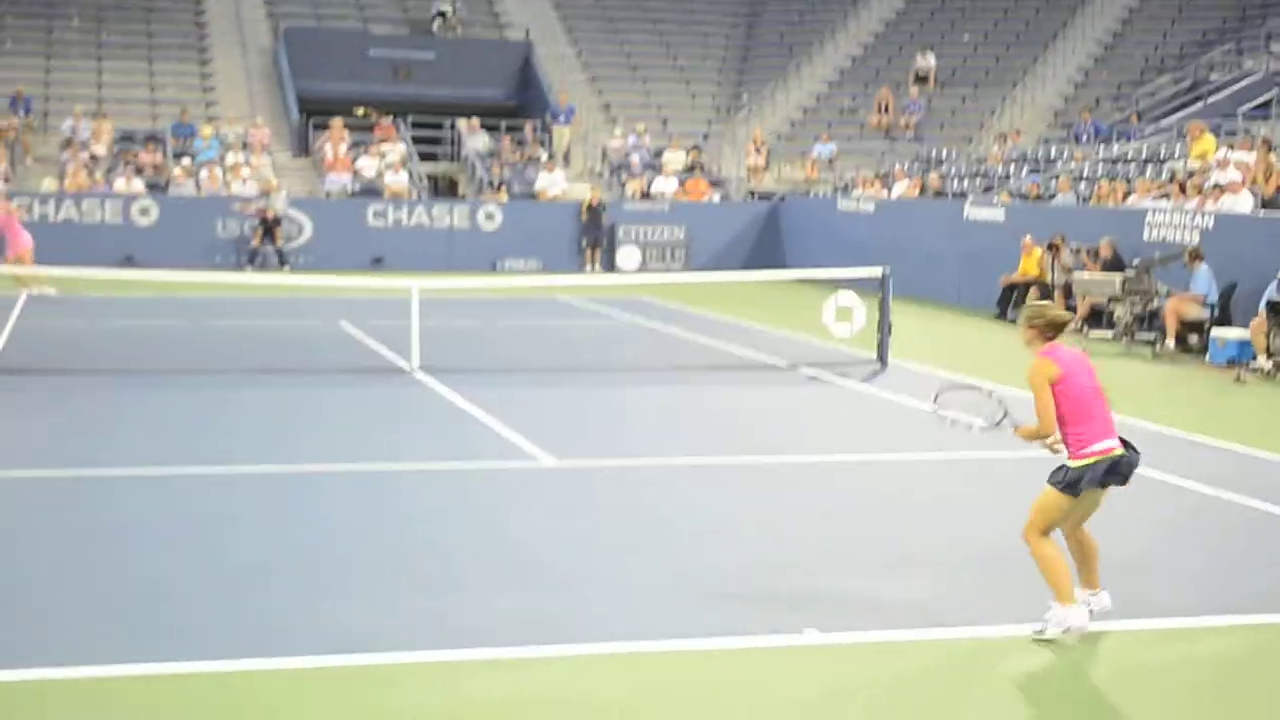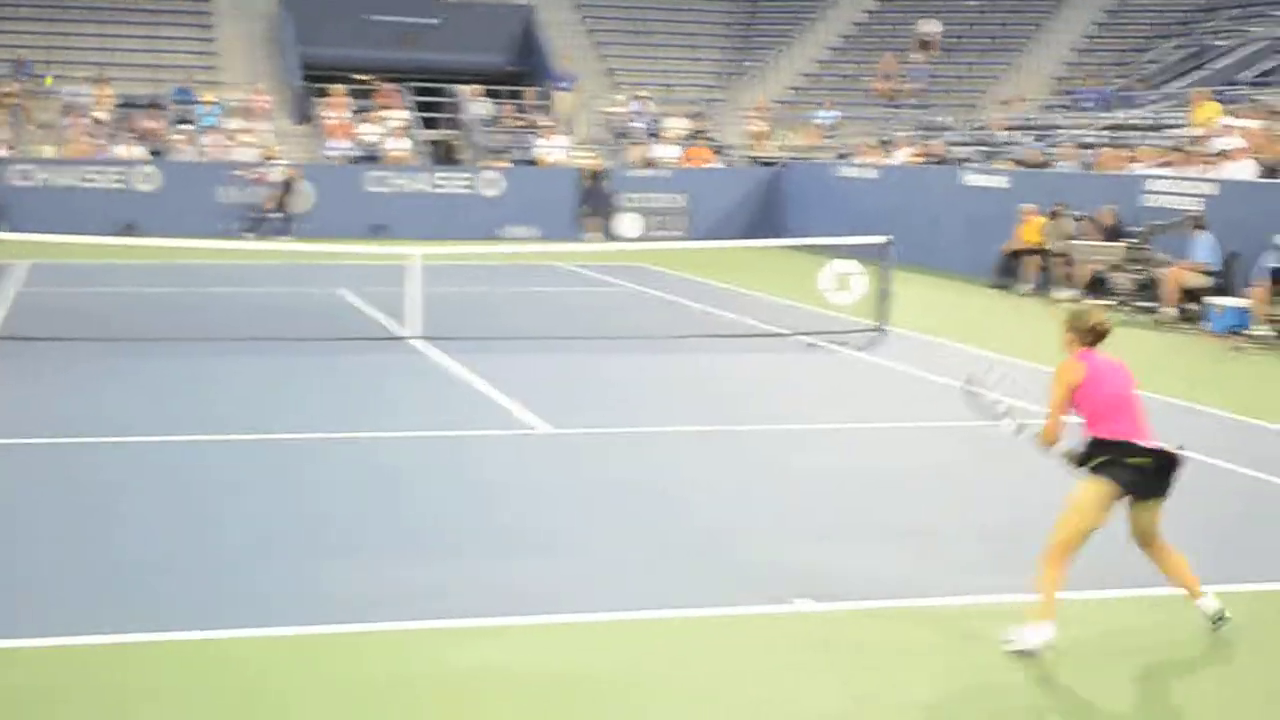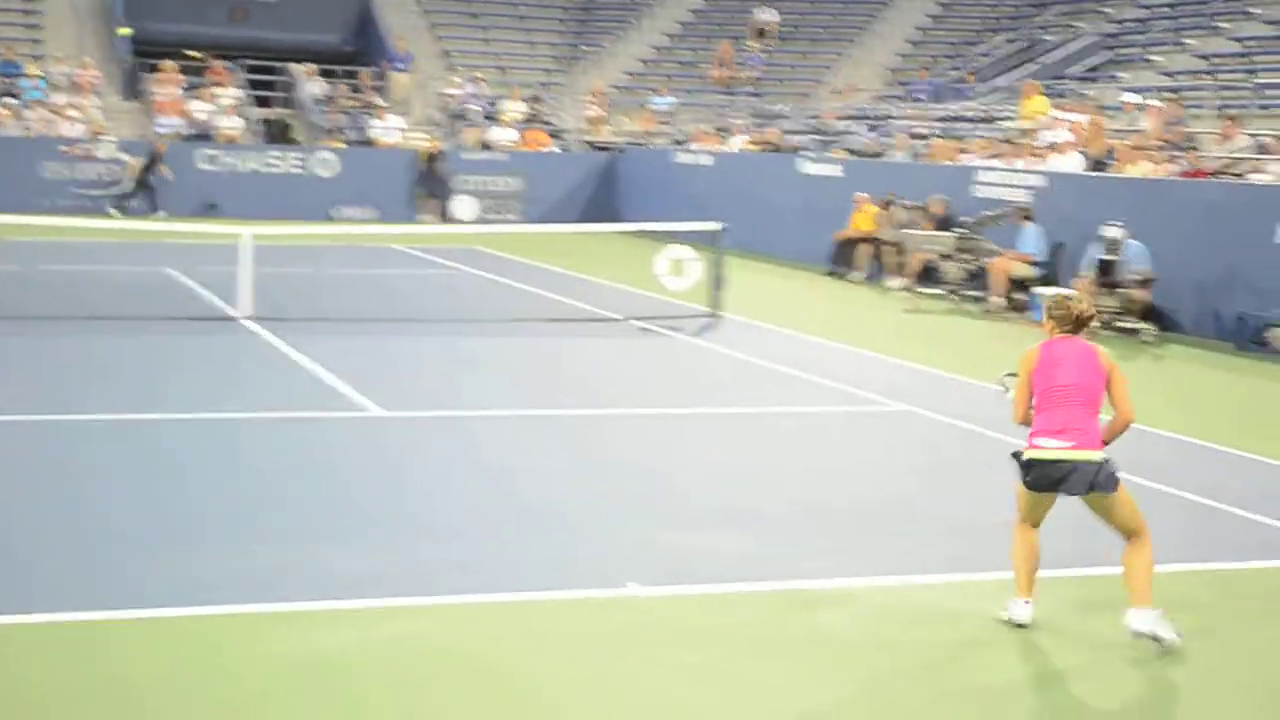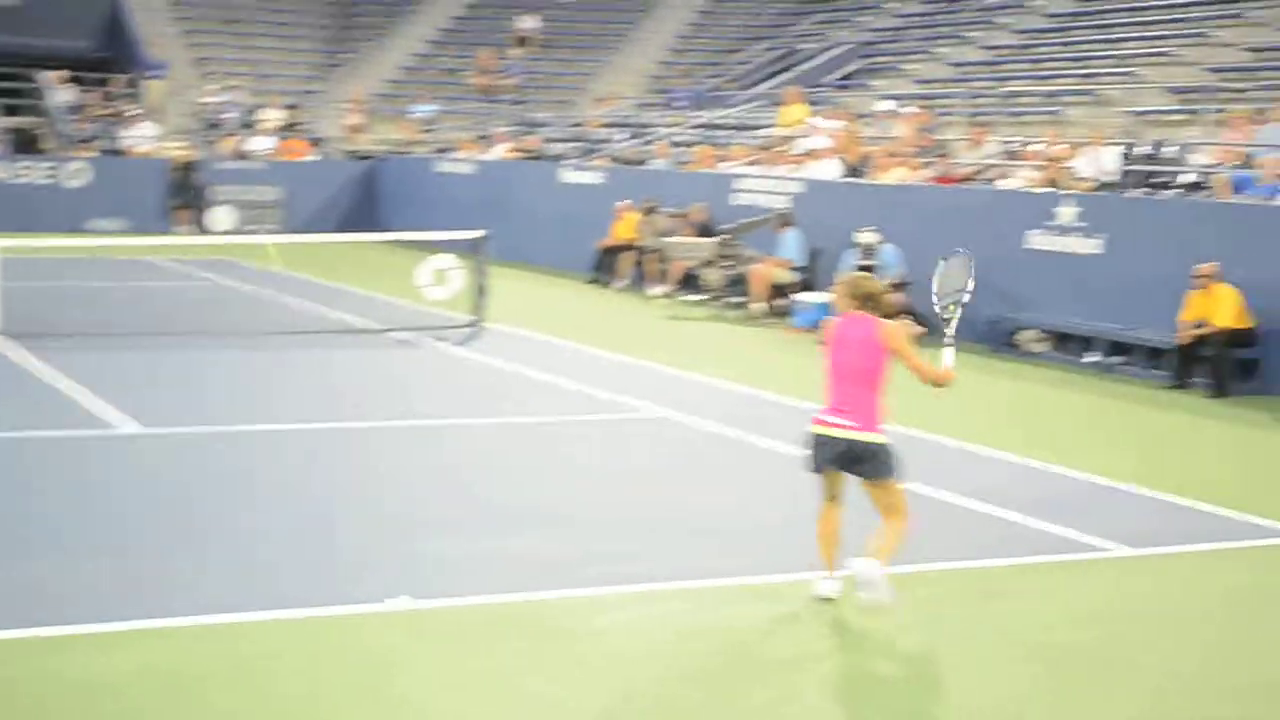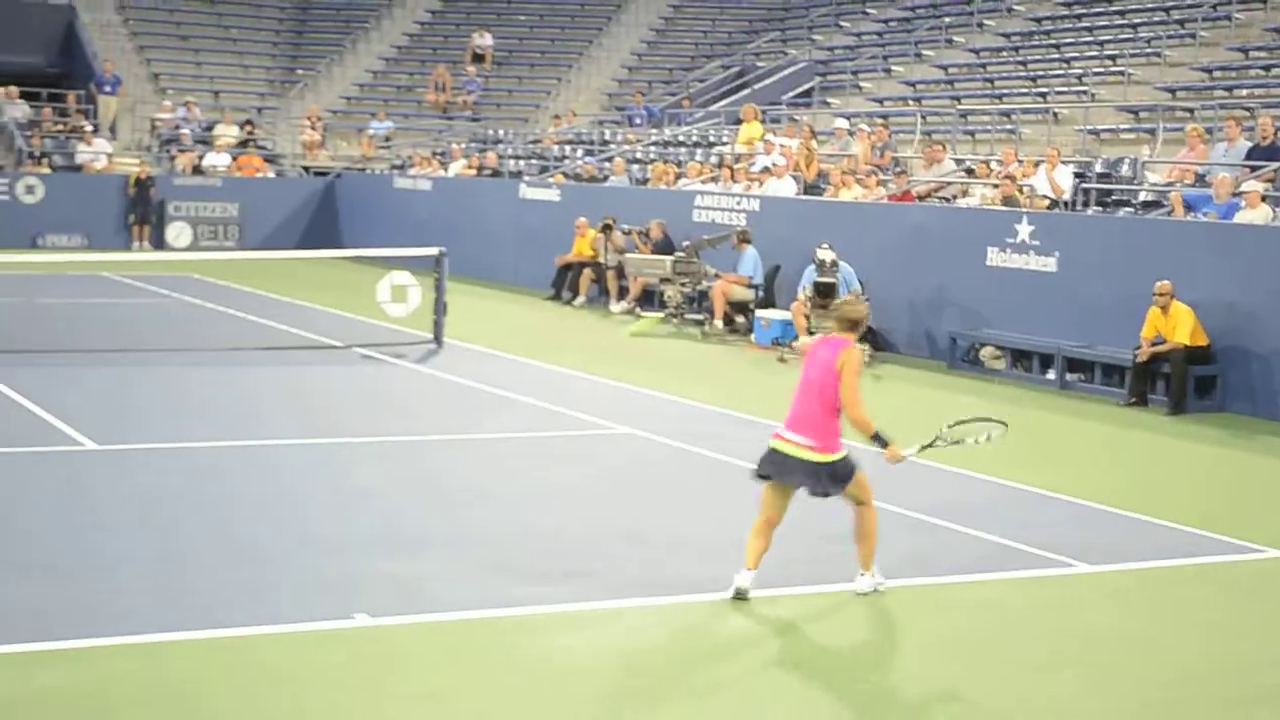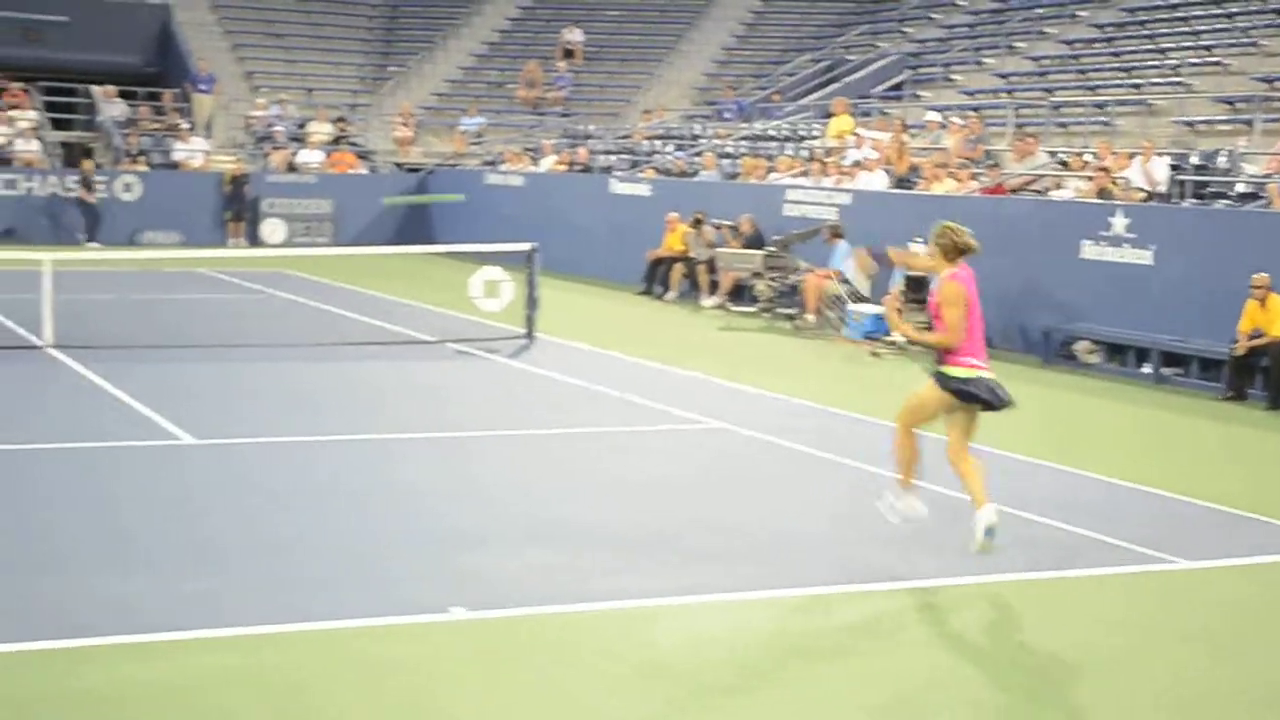
dt=0.4s
person 1, frame 1
left shoulder: (1041, 366)
right shoulder: (1076, 354)
left elbow: (1047, 428)
left wrist: (1029, 434)
left hip: (1090, 460)
right hip: (1112, 452)
left knee: (1035, 532)
right knee: (1070, 524)
left ankle: (1068, 610)
right ankle: (1094, 594)
person 1, frame 2
left shoulder: (1070, 367)
right shoulder: (1117, 366)
left elbow: (1052, 433)
left wrist: (1045, 439)
left hip: (1119, 461)
right hip: (1155, 460)
left knee: (1059, 549)
right knee: (1149, 540)
left ankle: (1040, 626)
right ankle: (1205, 601)
person 1, frame 3
left shoulder: (1034, 355)
right shoulder: (1102, 357)
left elbow: (1020, 415)
right elbow: (1125, 417)
left hip: (1042, 457)
right hip: (1088, 461)
left knee: (1027, 525)
right knee: (1138, 536)
left ankle: (1021, 603)
right ankle: (1144, 614)
person 1, frame 4
left shoulder: (834, 327)
right shoulder: (888, 331)
right elbow: (930, 376)
right wrist: (946, 375)
left hip: (827, 433)
right hip: (865, 439)
left knee: (832, 502)
right knee: (895, 517)
left ankle: (827, 577)
right ankle: (871, 564)
person 1, frame 5
left shoulder: (815, 345)
right shoulder: (851, 354)
right elbow: (852, 412)
right wrist: (884, 444)
left hip: (784, 447)
right hip: (821, 454)
left knee: (767, 522)
right knee: (863, 501)
left ankle: (747, 573)
right ankle: (867, 575)
person 1, frame 6
left shoulder: (949, 286)
right shoulder: (958, 271)
left elbow: (953, 339)
right elbow: (922, 261)
left wrist: (906, 331)
left hip: (960, 373)
right hip: (975, 375)
left knee: (904, 422)
right knee: (957, 451)
left ankle: (905, 494)
right ankle: (984, 509)
